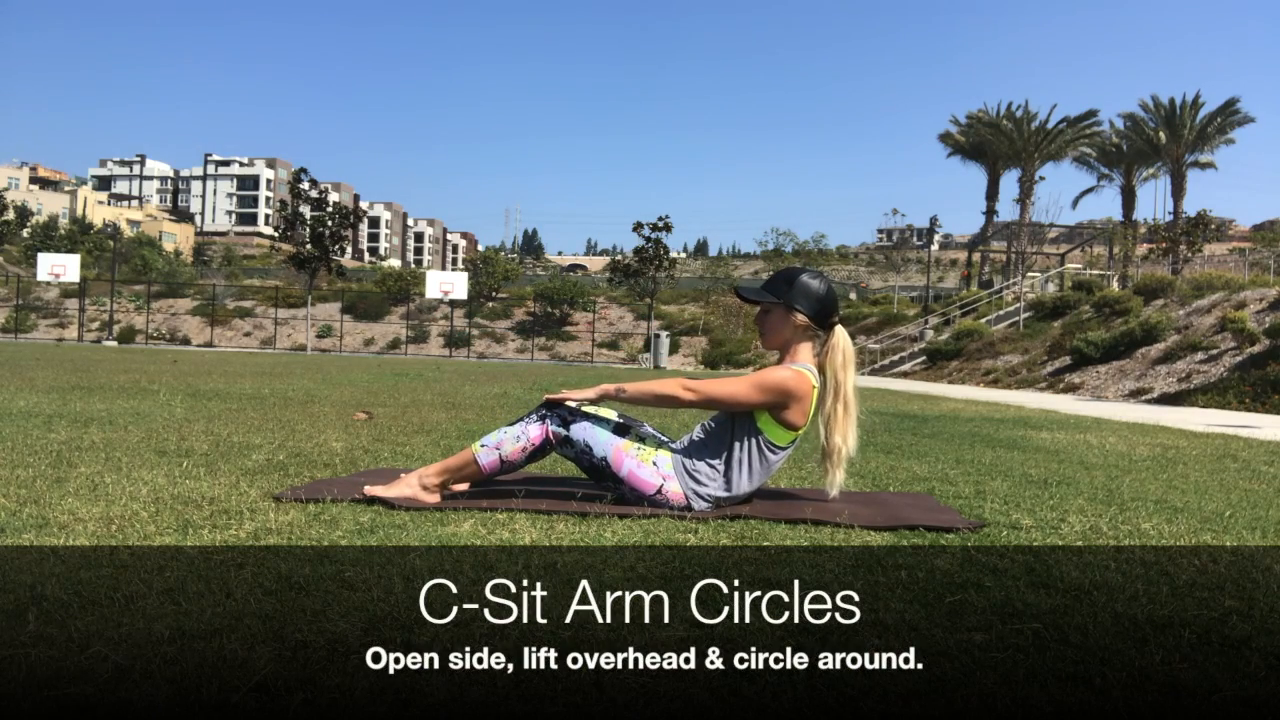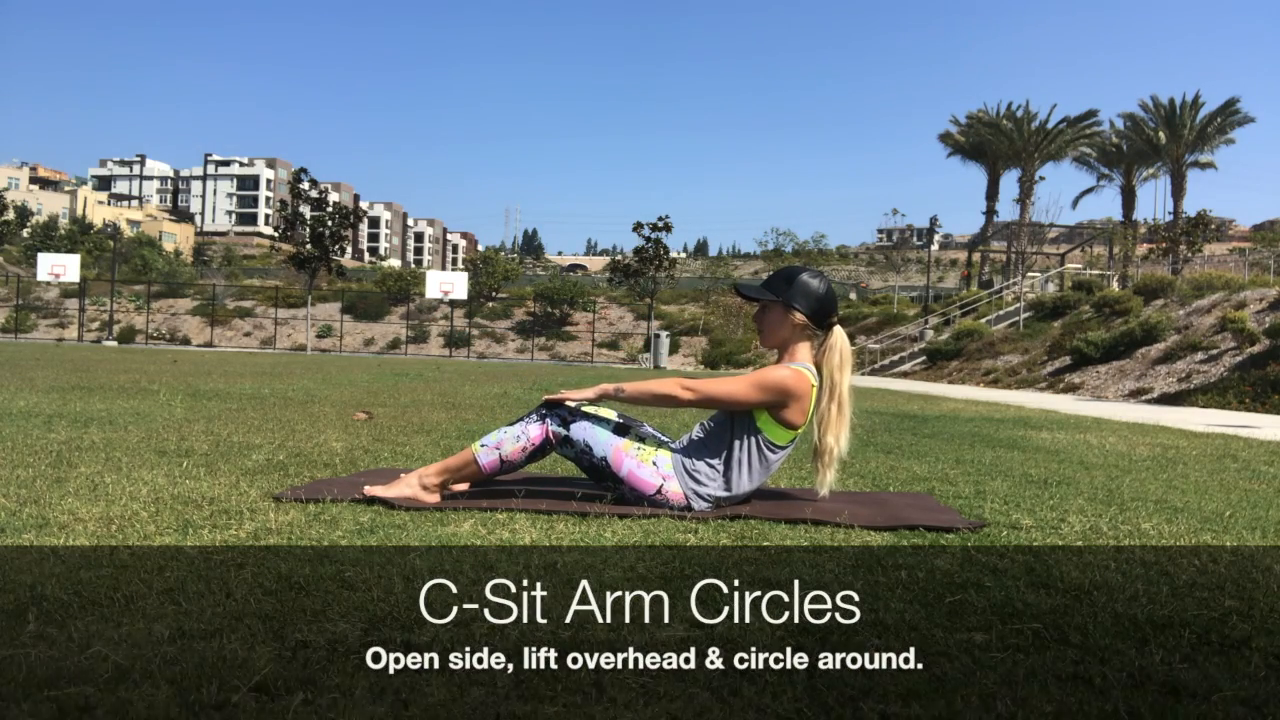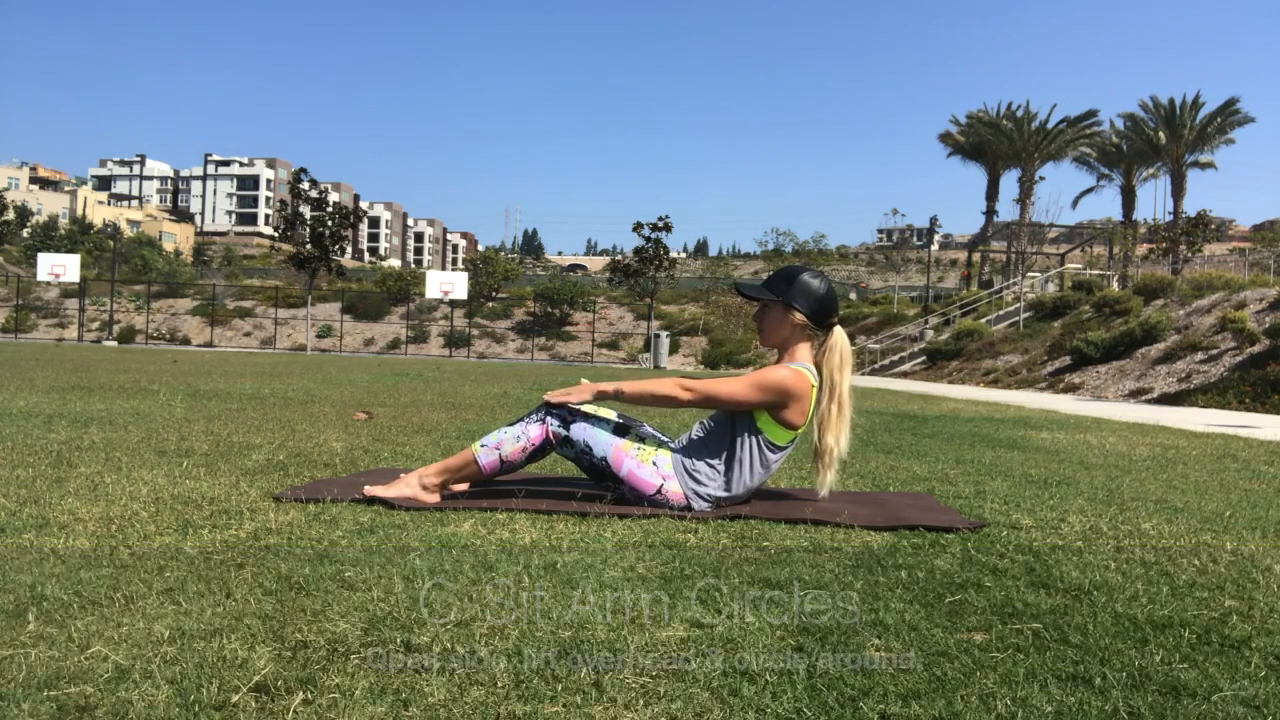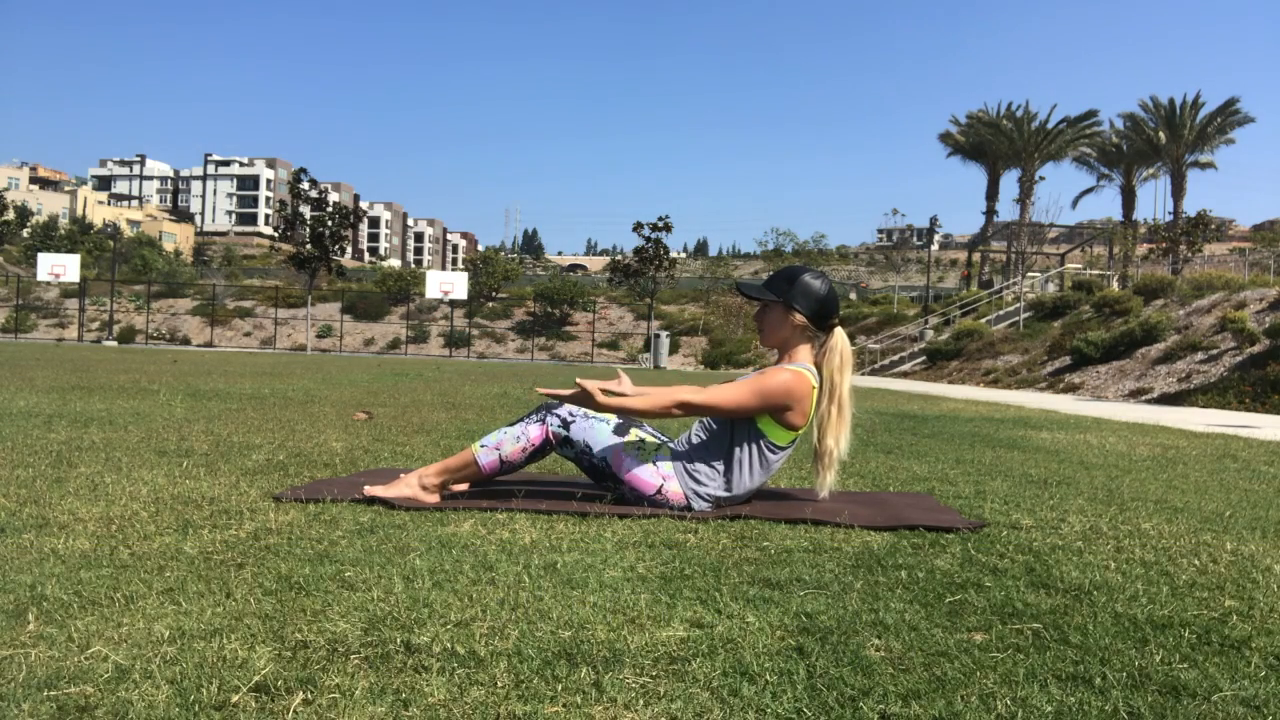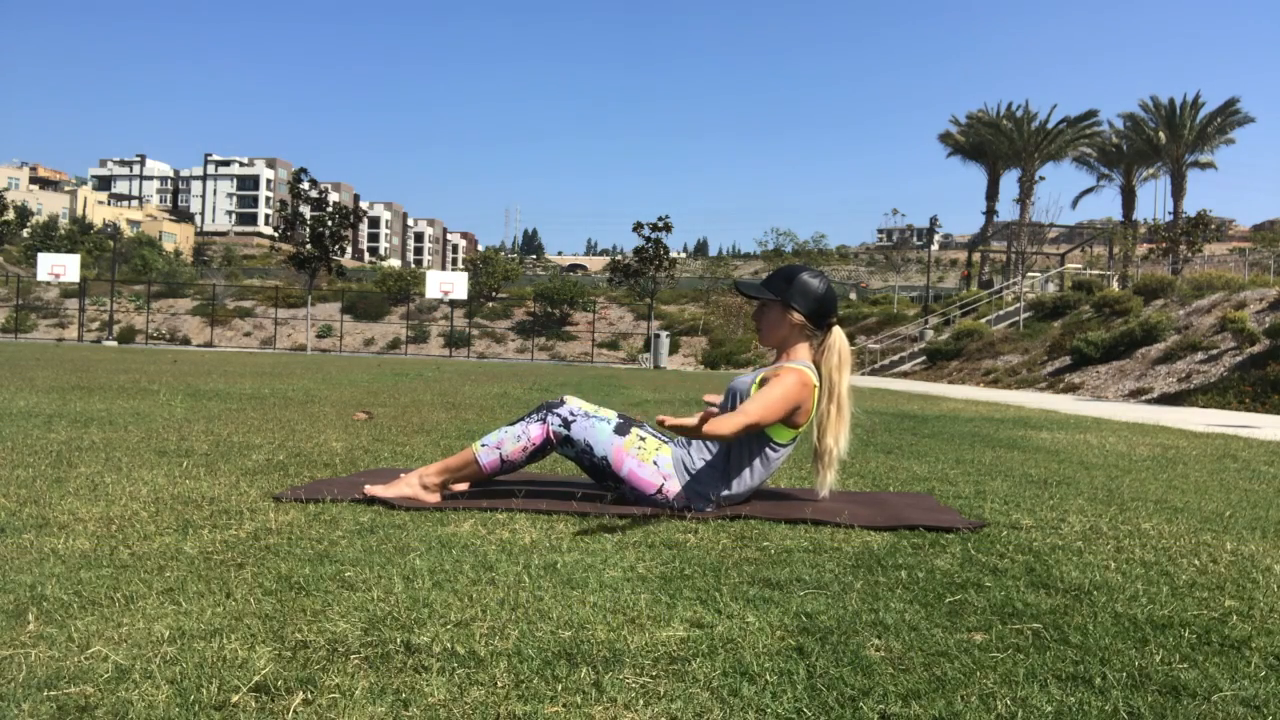
dt=0.4s
person 1, frame 1
left shoulder: (789, 381)
right shoulder: (787, 375)
left elbow: (687, 392)
right elbow: (699, 394)
left wrist: (604, 390)
right wrist: (605, 394)
left hip: (683, 487)
right hip: (683, 465)
left knee: (557, 421)
right knee: (566, 412)
left ankle: (430, 479)
right ankle: (454, 474)
person 1, frame 2
left shoulder: (789, 381)
right shoulder: (787, 375)
left elbow: (687, 392)
right elbow: (702, 396)
left wrist: (604, 389)
right wrist: (604, 396)
left hip: (683, 487)
right hip: (683, 466)
left knee: (557, 421)
right knee: (568, 415)
left ankle: (430, 480)
right ankle: (456, 475)
person 1, frame 3
left shoulder: (789, 381)
right shoulder: (786, 374)
left elbow: (685, 392)
right elbow: (703, 395)
left wrist: (603, 389)
right wrist: (605, 392)
left hip: (682, 487)
right hip: (682, 465)
left knee: (556, 420)
right knee: (566, 413)
left ankle: (430, 480)
right ankle: (457, 474)
person 1, frame 4
left shoulder: (790, 383)
right shoulder: (785, 374)
left elbow: (685, 403)
right elbow: (706, 395)
left wrist: (607, 404)
right wrist: (631, 392)
left hip: (683, 488)
right hip: (683, 467)
left knee: (558, 421)
right knee: (567, 414)
left ankle: (430, 480)
right ankle: (456, 475)
person 1, frame 5
left shoulder: (796, 381)
right shoulder: (785, 373)
left elbow: (734, 425)
left wrist: (699, 425)
right wrist: (720, 405)
left hip: (685, 486)
right hip: (683, 465)
left knee: (558, 421)
right knee: (566, 408)
left ankle: (430, 480)
right ankle: (457, 475)
